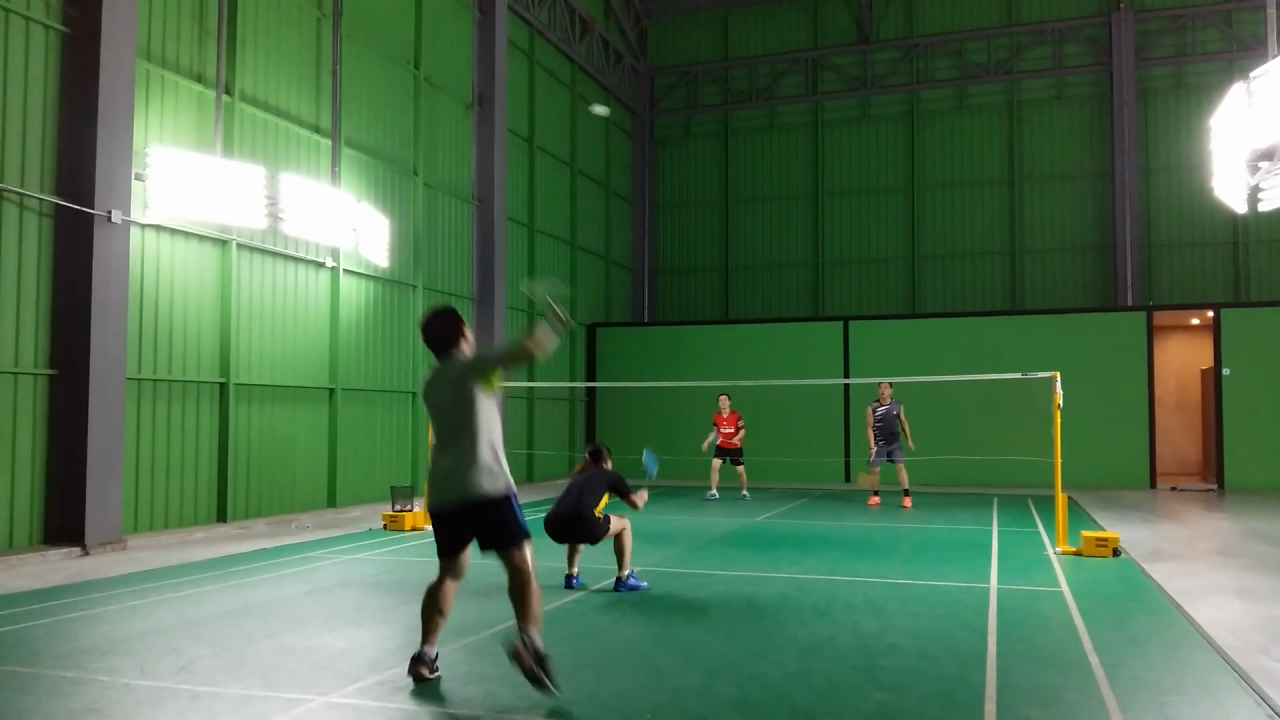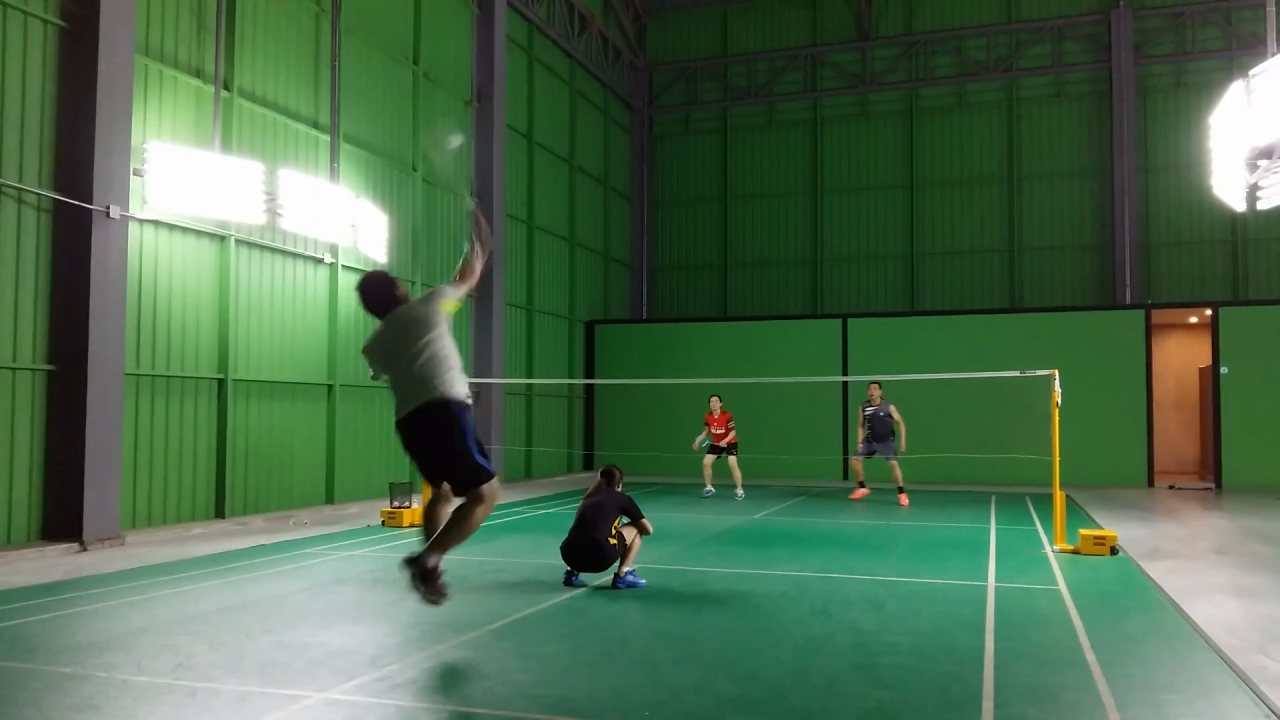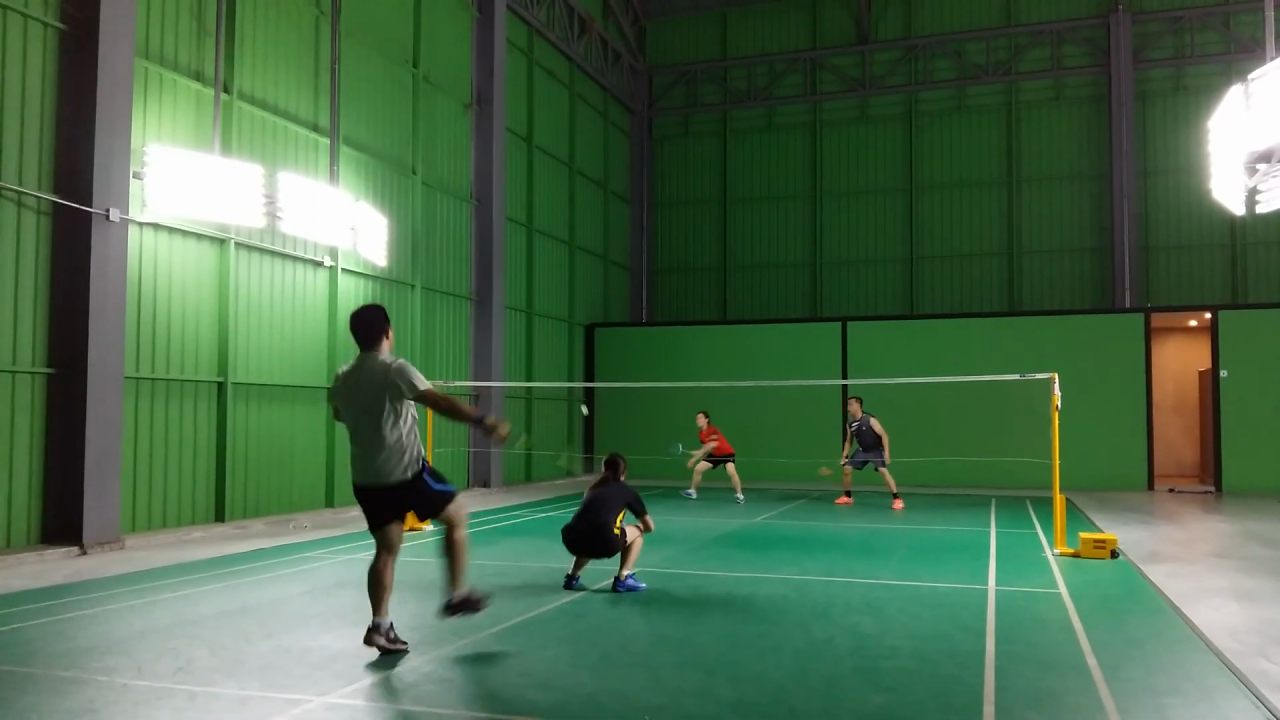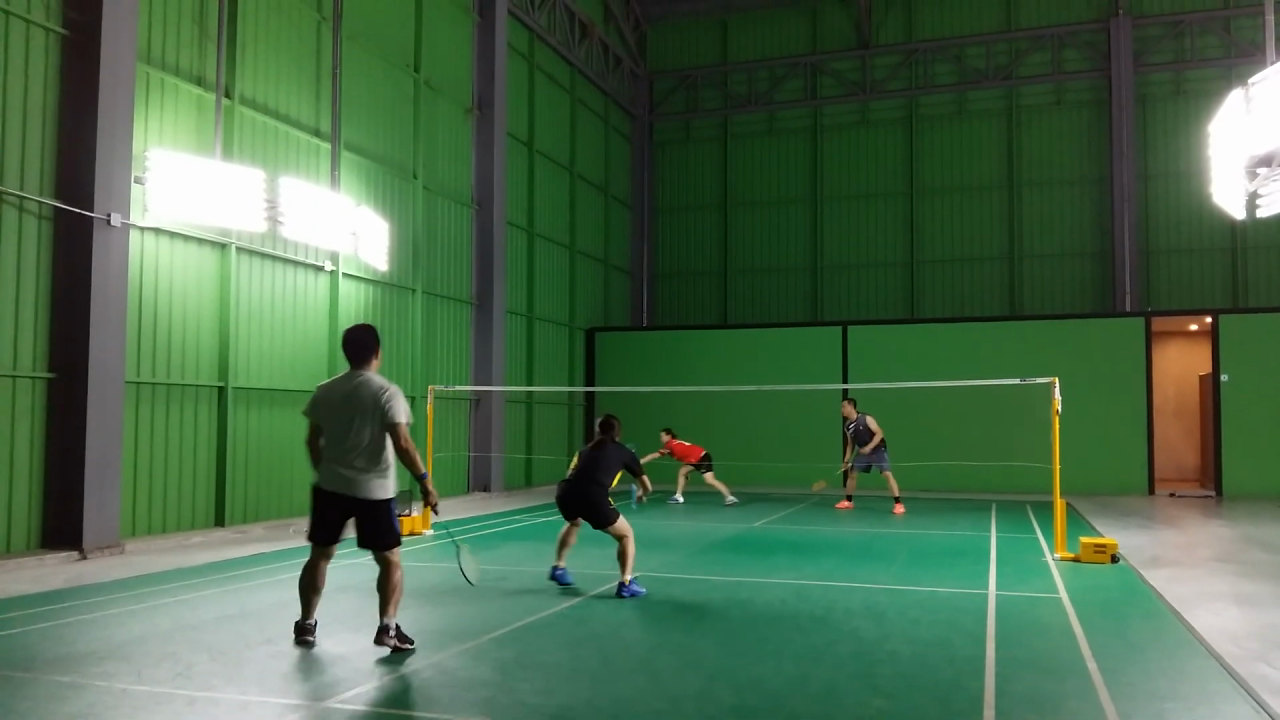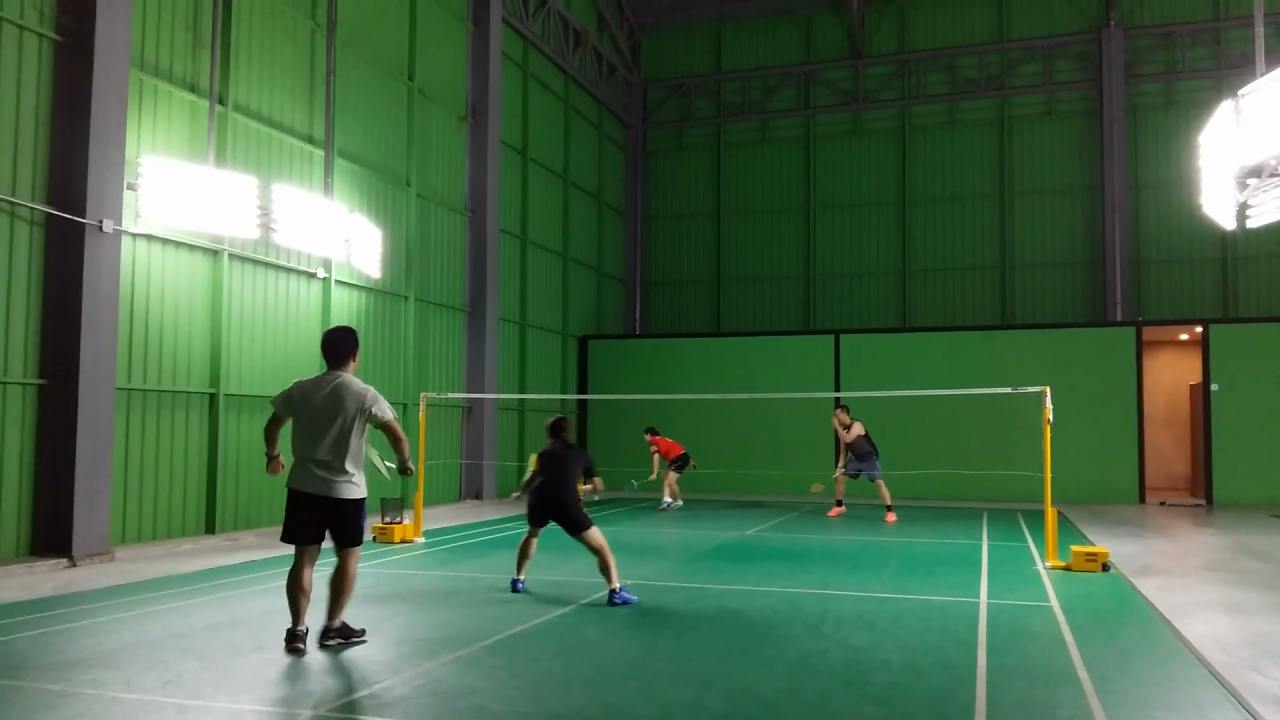
dt=0.3s
person 1, frame 1
left shoulder: (433, 384)
right shoulder: (468, 369)
right elbow: (528, 352)
right wrist: (548, 331)
left hip: (443, 496)
right hip: (485, 494)
left knee: (451, 573)
right knee: (522, 567)
left ankle: (425, 655)
right ankle: (529, 645)
person 1, frame 2
left shoulder: (377, 344)
right shoulder: (426, 307)
right elbow: (468, 277)
right wrist: (477, 251)
left hip: (410, 421)
right hip: (445, 407)
left knee: (441, 491)
right knee: (485, 494)
left ankle: (429, 564)
right ankle: (428, 561)
person 1, frame 3
left shoulder: (342, 378)
right shoulder: (396, 370)
right elbow: (441, 403)
right wrist: (483, 421)
left hip: (365, 480)
right hip: (404, 474)
left knee: (386, 550)
right knee: (455, 514)
left ankle: (380, 626)
right ankle: (457, 594)
person 1, frame 4
left shoulder: (324, 391)
right shoulder: (387, 393)
left elbow: (313, 442)
right elbow: (403, 445)
right wrist: (425, 483)
left hip: (329, 489)
right hip: (373, 492)
left knee: (319, 558)
right knee: (390, 562)
left ankle: (306, 624)
right ankle: (387, 627)
person 1, frame 5
left shoulder: (300, 390)
right shoulder: (365, 395)
left elbow: (271, 430)
right elbow: (398, 437)
left wrist: (272, 455)
right wrist: (403, 461)
left hip: (304, 488)
right hip: (347, 491)
left knee: (304, 559)
right knee: (347, 559)
left ankle: (298, 631)
right ankle: (332, 626)
